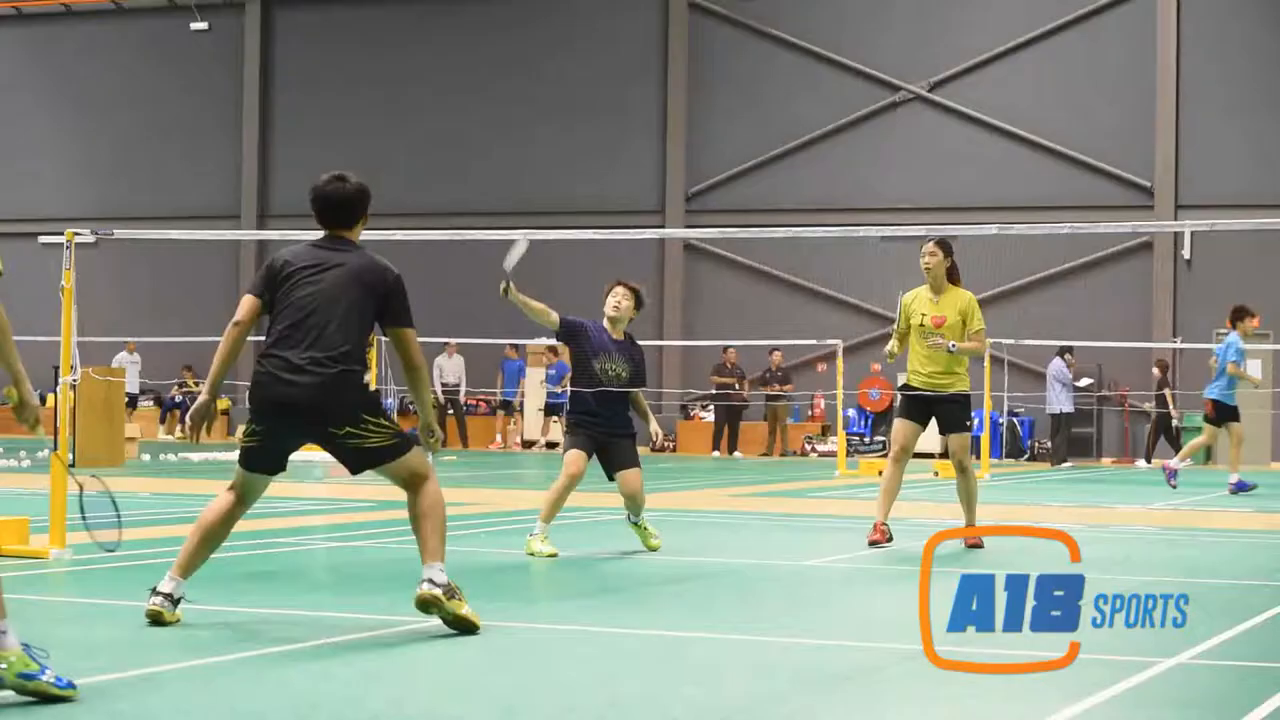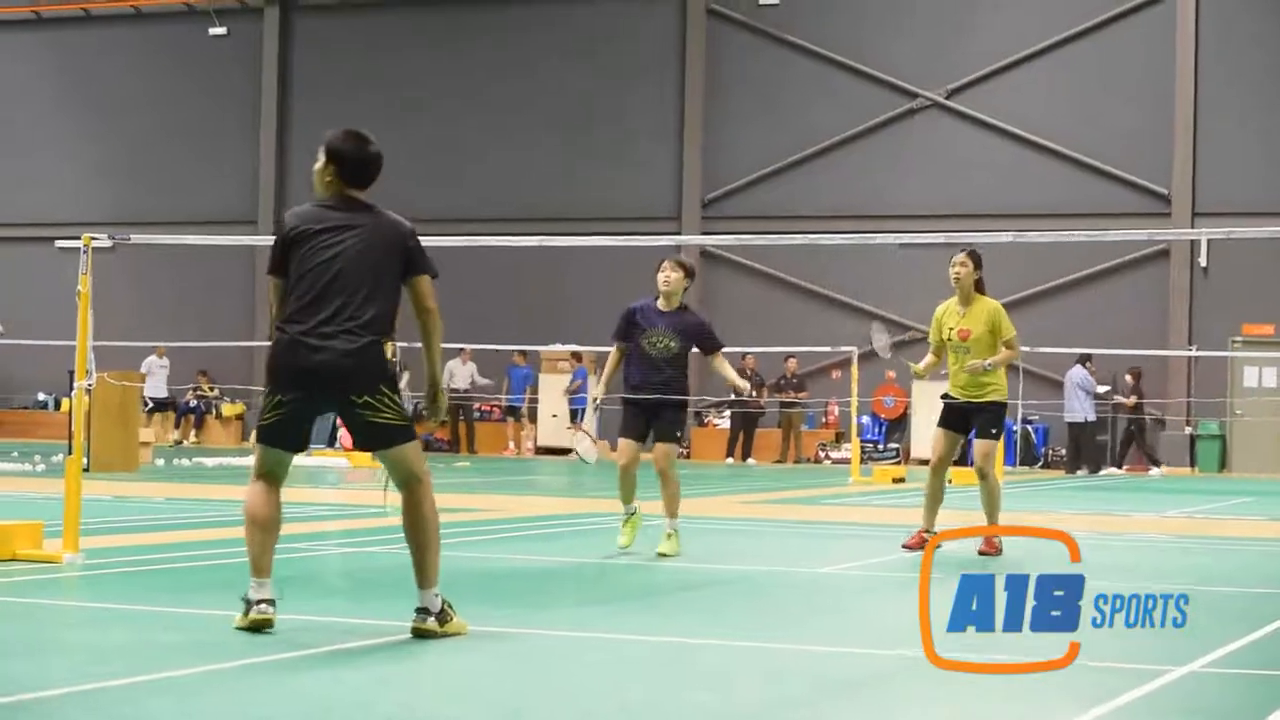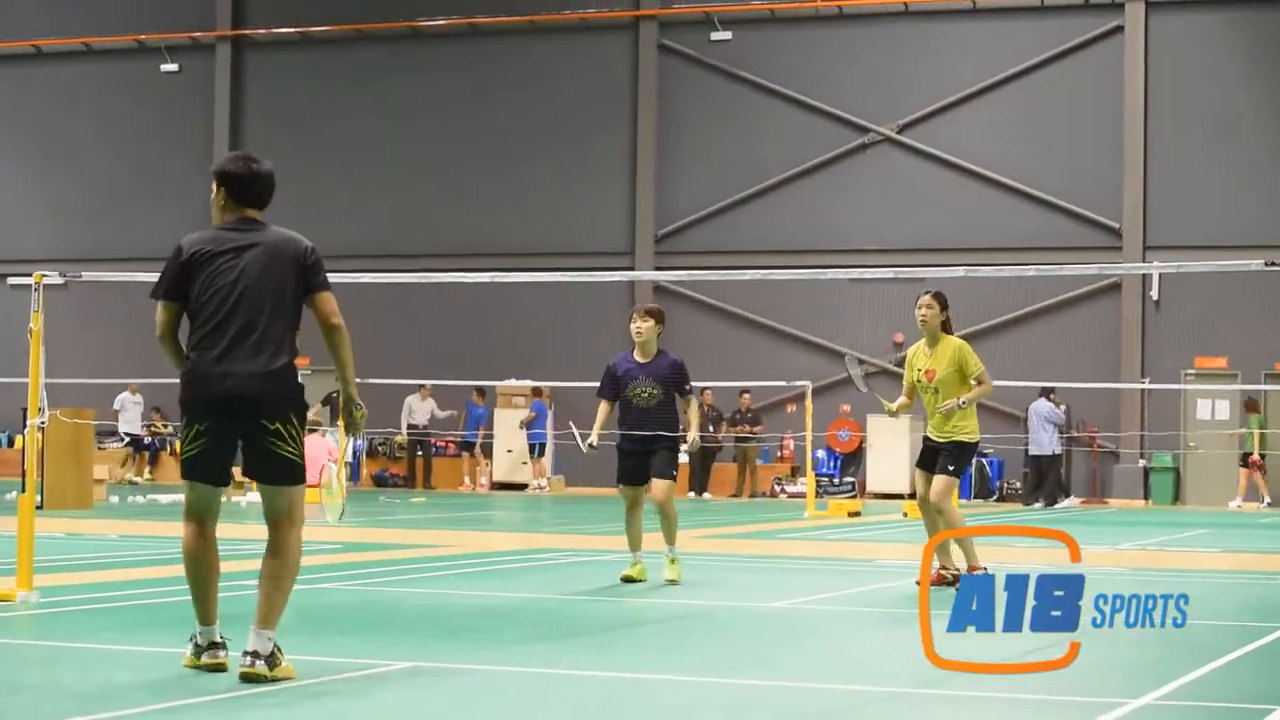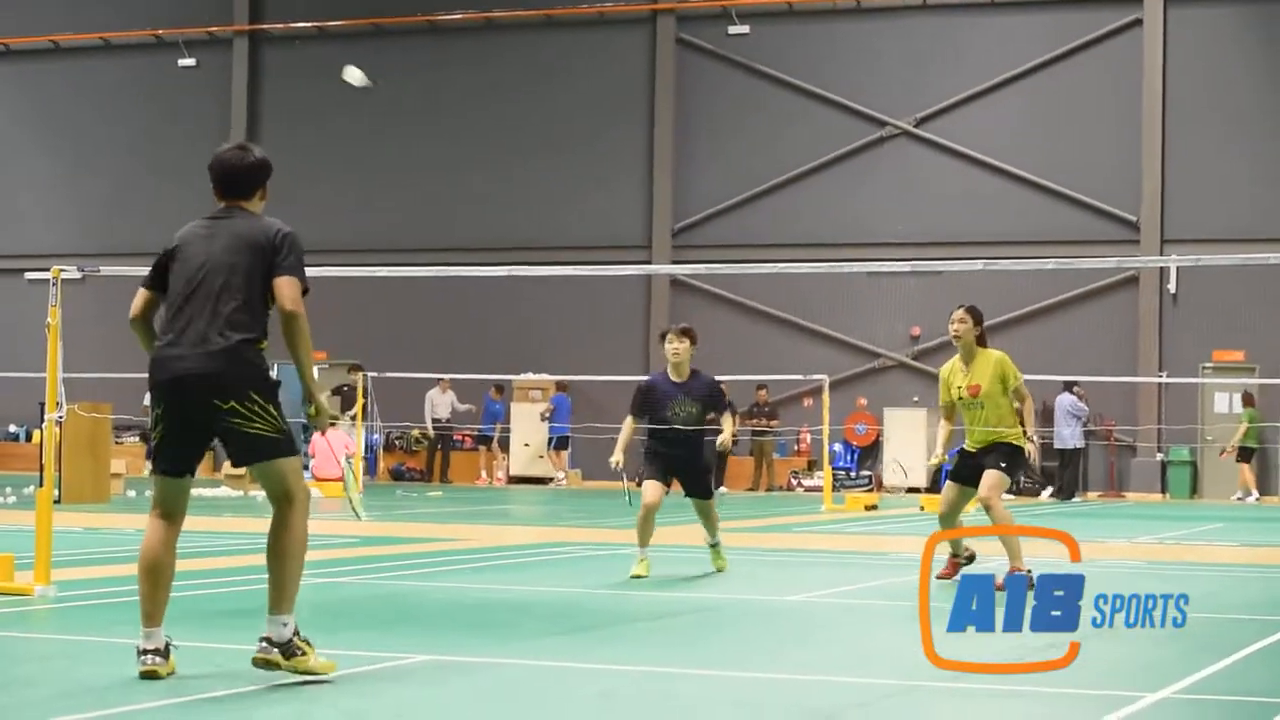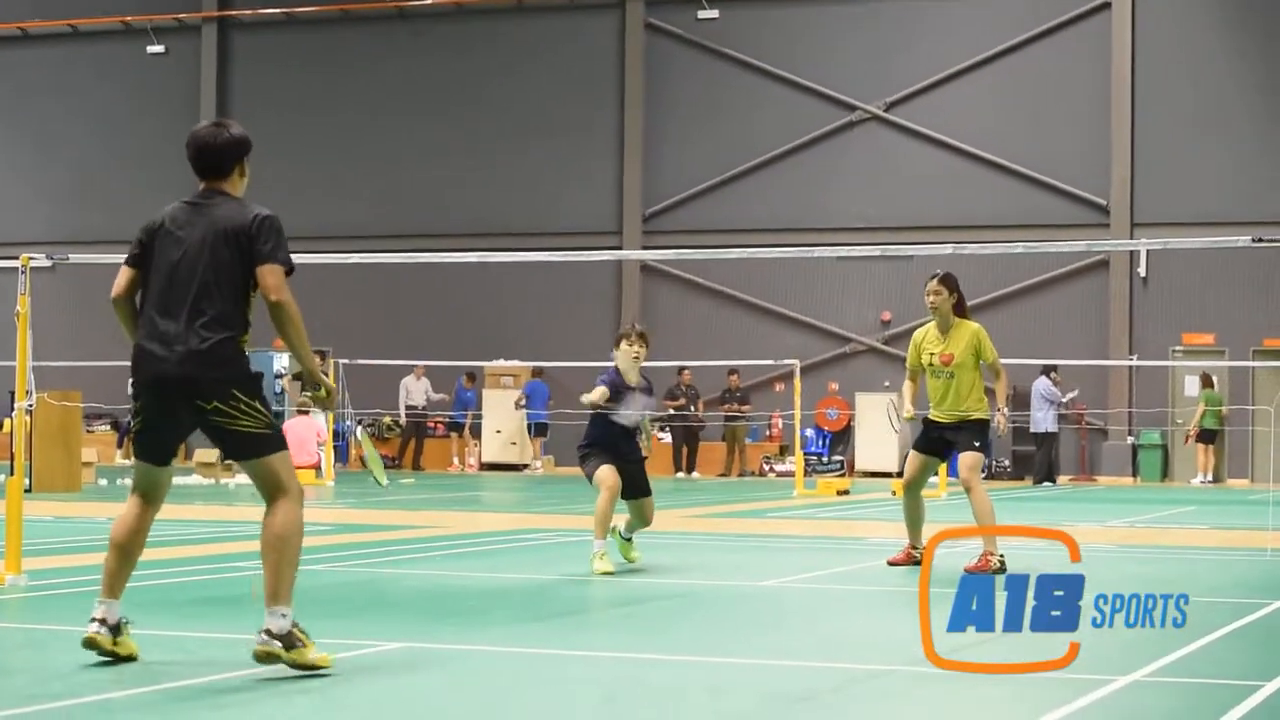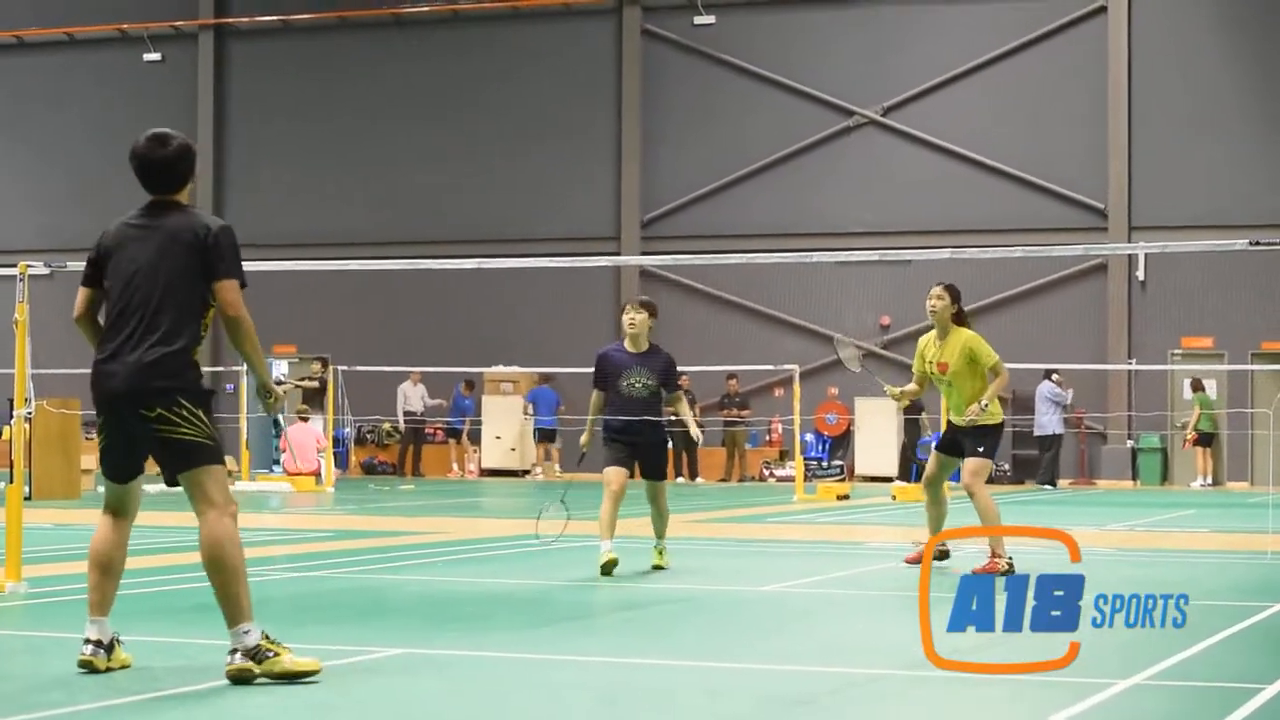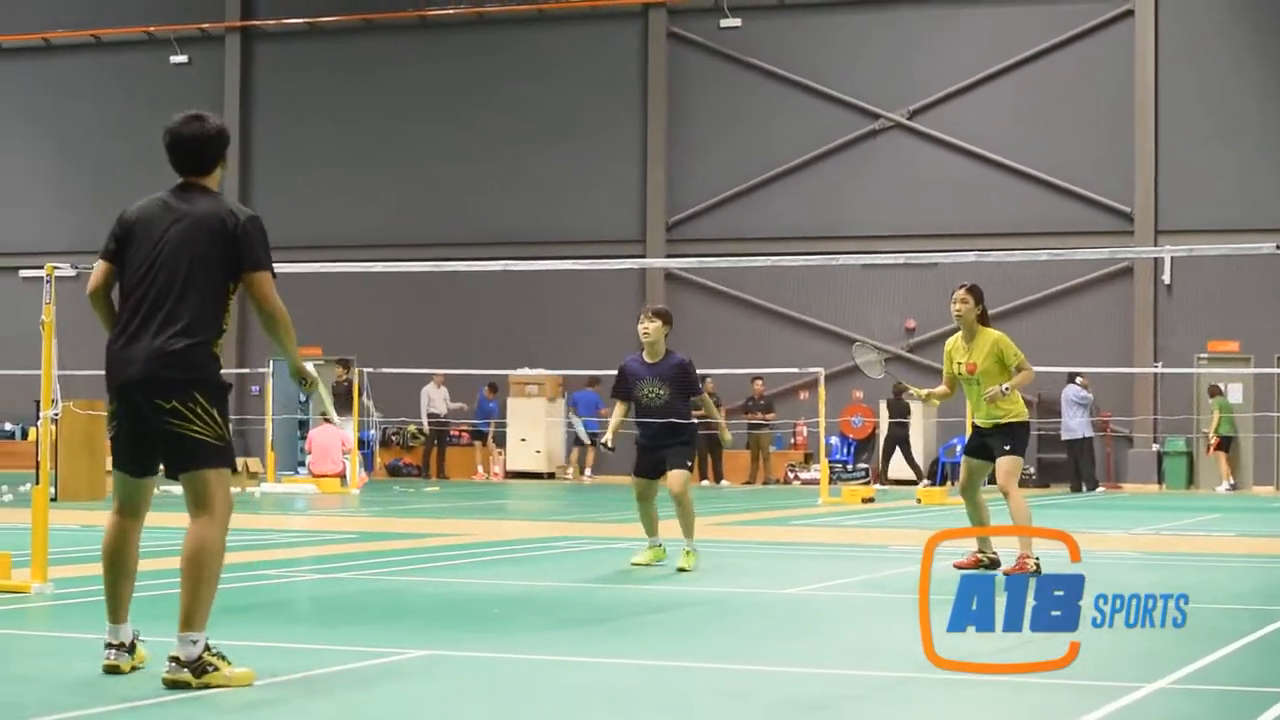
dt=0.5s
person 1, frame 1
left shoulder: (283, 260)
right shoulder: (382, 274)
left elbow: (239, 323)
right elbow: (413, 360)
left wrist: (209, 391)
right wrist: (425, 418)
left hip: (272, 396)
right hip: (339, 398)
left knee: (239, 492)
right knee: (421, 478)
left ankle: (167, 591)
right ankle: (436, 584)
person 1, frame 2
left shoulder: (294, 222)
right shoulder: (396, 231)
left elbow: (277, 307)
right elbow: (427, 308)
right wrist: (434, 379)
left hip: (292, 363)
right hip: (360, 367)
left knee: (266, 476)
right knee: (414, 480)
left ankle: (260, 597)
right ankle: (430, 608)
person 1, frame 3
left shoulder: (190, 249)
right shoulder: (296, 248)
left elbow: (164, 330)
right elbow: (333, 322)
right wrist: (350, 393)
left hip: (206, 393)
right hip: (273, 392)
left knee: (199, 516)
right knee: (285, 520)
left ankle: (209, 641)
right ankle: (261, 649)
person 1, frame 4
left shoulder: (183, 237)
right shoulder: (275, 235)
left elbow: (138, 315)
right elbow: (289, 308)
right wrist: (311, 389)
left hip: (170, 377)
right hip: (234, 373)
left knee: (165, 511)
right knee: (291, 496)
left ankle: (152, 647)
right ankle: (279, 635)
person 1, frame 5
left shoulder: (162, 221)
right shoulder: (257, 222)
left elbow: (121, 295)
right elbow: (276, 297)
right wrist: (314, 372)
left hip: (155, 374)
right hip: (218, 372)
left knee: (145, 494)
right knee: (285, 492)
left ankle: (105, 621)
right ankle: (278, 629)
person 1, frame 6
left shoulder: (113, 235)
right shoulder: (210, 232)
left elbow: (82, 314)
right elbow: (232, 312)
right wrist: (265, 380)
left hip: (110, 384)
right hip: (168, 384)
left knee: (117, 507)
right knee: (216, 507)
left ankle: (97, 639)
right ankle: (248, 645)
person 1, frame 7
left shoulder: (135, 213)
right shoulder: (238, 221)
left elbow: (96, 290)
right elbow: (267, 302)
right wrist: (298, 363)
left hip: (126, 374)
right hip: (187, 376)
left knee: (128, 506)
right knee: (211, 507)
left ankle: (118, 640)
right ankle: (189, 654)
person 2, frame 1
left shoulder: (965, 300)
right shoulder: (910, 299)
left elbow: (980, 345)
right elbow: (898, 337)
left wrist: (952, 347)
right wrist: (892, 347)
left hip: (953, 389)
right hip: (916, 386)
left knee: (961, 461)
right knee: (898, 452)
left ankle: (971, 528)
right ankle: (880, 525)
person 2, frame 2
left shoulder: (992, 310)
right shoulder: (942, 311)
left elbow: (1013, 350)
right elbow: (935, 352)
left wrist: (987, 364)
right wrist: (922, 366)
left hip: (990, 398)
right hip: (956, 397)
left knee: (983, 466)
right knee: (937, 463)
left ankle: (992, 534)
right ankle: (926, 531)
person 2, frame 3
left shoulder: (958, 348)
right shoulder: (913, 353)
left elbow: (985, 384)
right elbow: (908, 395)
left wrist: (961, 403)
right wrist: (896, 407)
left hip: (961, 436)
right hip: (934, 435)
left knee: (939, 501)
right knee: (924, 502)
left ankle: (974, 568)
right ankle: (946, 568)
person 2, frame 4
left shoulder: (998, 360)
right shoulder: (947, 371)
left elbow: (1026, 399)
right elbow: (947, 418)
left wrist: (1030, 437)
right wrist: (940, 449)
left hip: (1006, 444)
right hip: (972, 449)
left knee: (988, 497)
right knee: (945, 513)
left ankle: (1019, 569)
right ankle: (960, 553)
person 2, frame 5
left shoulder: (974, 332)
right shoulder: (920, 336)
left elbow: (999, 373)
right elbow: (911, 378)
left wrist: (1001, 409)
right wrist: (908, 403)
left hip: (972, 420)
right hip: (937, 421)
left knee: (969, 479)
right knee: (910, 483)
left ankle: (992, 555)
right ankle: (915, 548)
person 2, frame 6
left shoulder: (968, 340)
right shoulder: (925, 343)
left elbow: (1002, 374)
right elbow: (919, 385)
left wrist: (983, 404)
right wrist: (902, 392)
left hip: (984, 423)
right hip: (956, 422)
left knee: (972, 484)
right knee: (930, 480)
left ankle: (1001, 557)
right ankle: (936, 544)
person 2, frame 7
left shoulder: (996, 339)
right shoulder: (951, 345)
left elbow: (1028, 372)
right elbow: (948, 387)
left wrist: (1004, 388)
right wrist: (929, 393)
left hip: (1011, 422)
right hip: (982, 425)
left knee: (1006, 484)
right knee: (966, 487)
left ankle: (1028, 559)
right ankle: (986, 553)
person 3, frame 1
left shoulder: (635, 351)
right shoulder: (584, 331)
right elbow: (548, 316)
left wrist: (651, 421)
right wrist: (516, 296)
left hip: (619, 431)
right hip: (582, 423)
left knee: (635, 492)
right knee: (573, 471)
left ankle: (637, 521)
right ankle: (538, 534)
person 3, frame 2
left shoulder: (693, 322)
right shoulder: (635, 312)
left elbow: (715, 357)
right elbow: (619, 349)
left wrist: (736, 380)
right wrist: (602, 384)
left hip: (671, 403)
right hip: (636, 400)
left knee: (664, 466)
right knee: (625, 464)
left ankle: (672, 532)
right ankle: (630, 514)
person 3, frame 3
left shoulder: (673, 365)
right shoulder: (617, 366)
left elbow: (690, 399)
right elbow: (607, 403)
left wrist: (693, 429)
right wrist: (595, 432)
left hip: (664, 444)
right hip: (629, 445)
left knee: (662, 499)
right knee: (631, 503)
left ankle: (671, 557)
right ankle: (636, 563)
person 3, frame 4
left shoulder: (706, 384)
right shoulder: (651, 385)
left elbow: (724, 413)
right elbow: (632, 419)
left wrist: (727, 432)
right wrist: (619, 450)
left hip: (693, 458)
right hip: (658, 455)
left knee: (706, 512)
right knee: (650, 502)
left ankle: (714, 542)
right ankle: (642, 556)
person 3, frame 5
left shoulder: (646, 386)
right shoulder: (611, 380)
right elbow: (598, 393)
left wrist: (646, 442)
right wrist: (593, 399)
left hip: (630, 455)
right hip: (596, 450)
left knee: (645, 516)
right knee: (611, 485)
left ankle: (622, 533)
right ankle: (599, 553)
person 3, frame 6
left shoulder: (663, 358)
right shoulder: (607, 356)
left elbow: (676, 396)
right elbow: (599, 395)
left wrist: (691, 423)
right wrist: (588, 430)
left hip: (653, 438)
right hip: (618, 437)
left knee: (657, 498)
right knee: (613, 488)
left ankle: (660, 547)
right ankle: (606, 551)
person 3, frame 7
left shoulder: (680, 364)
right shoulder: (629, 367)
left elbow: (701, 397)
right elbow: (622, 404)
left wrist: (722, 427)
right wrist: (609, 433)
left hip: (680, 440)
right hip: (648, 442)
left knee: (678, 490)
right knee: (643, 496)
left ankle: (689, 549)
right ankle: (655, 547)
